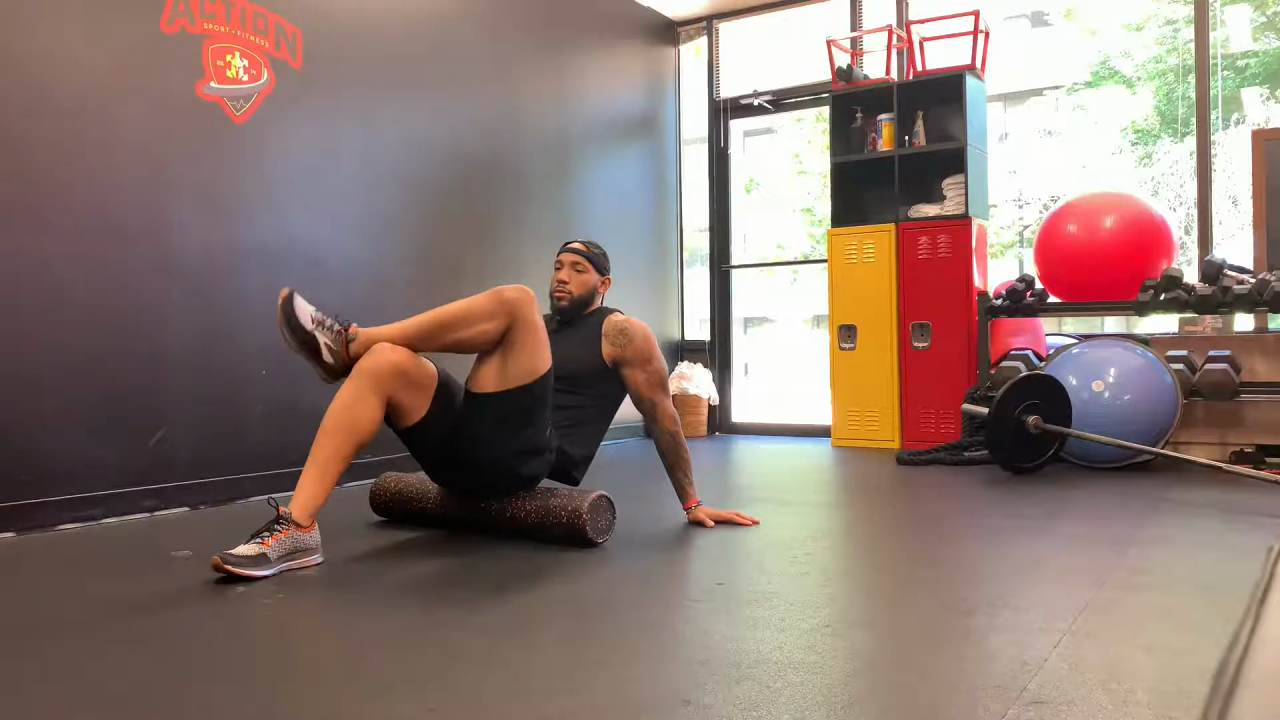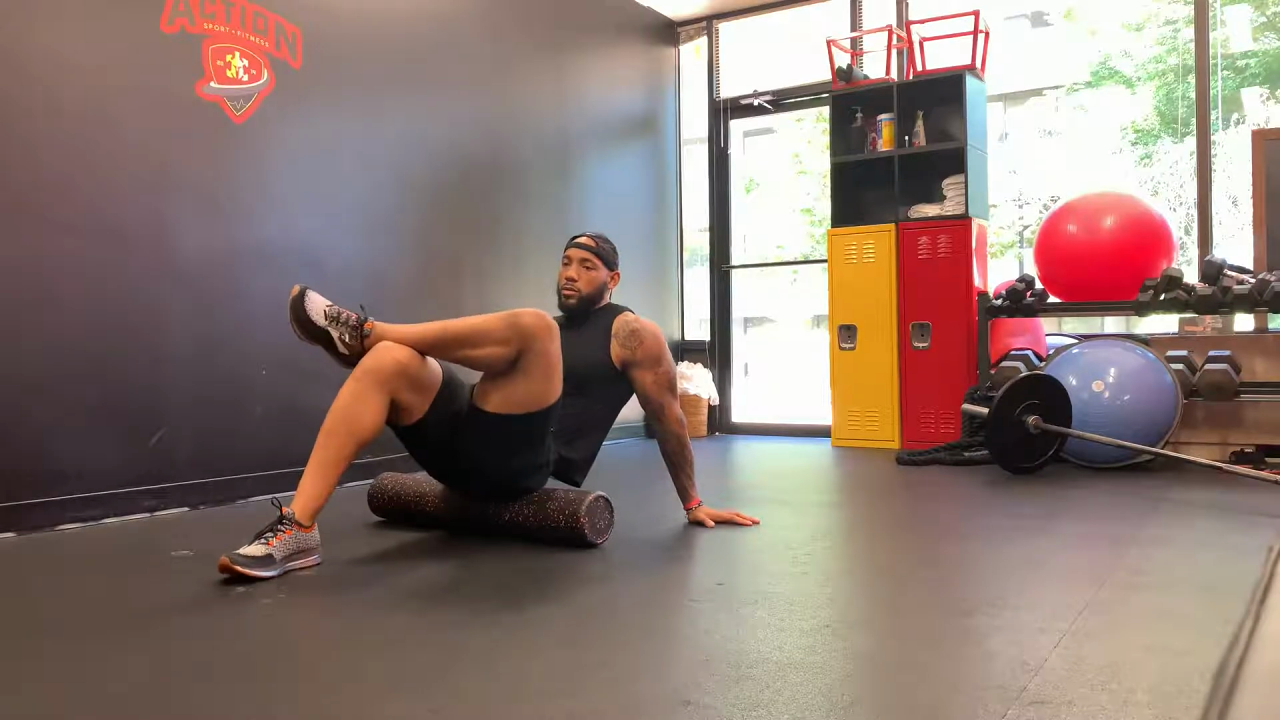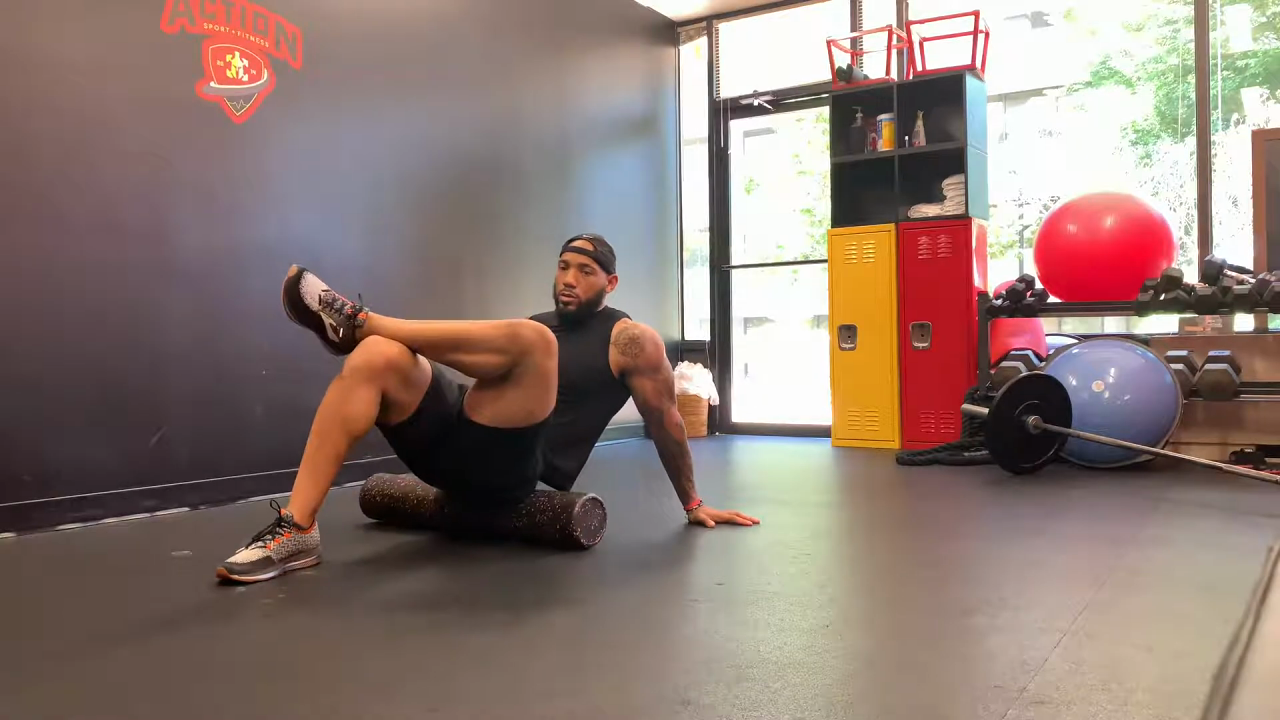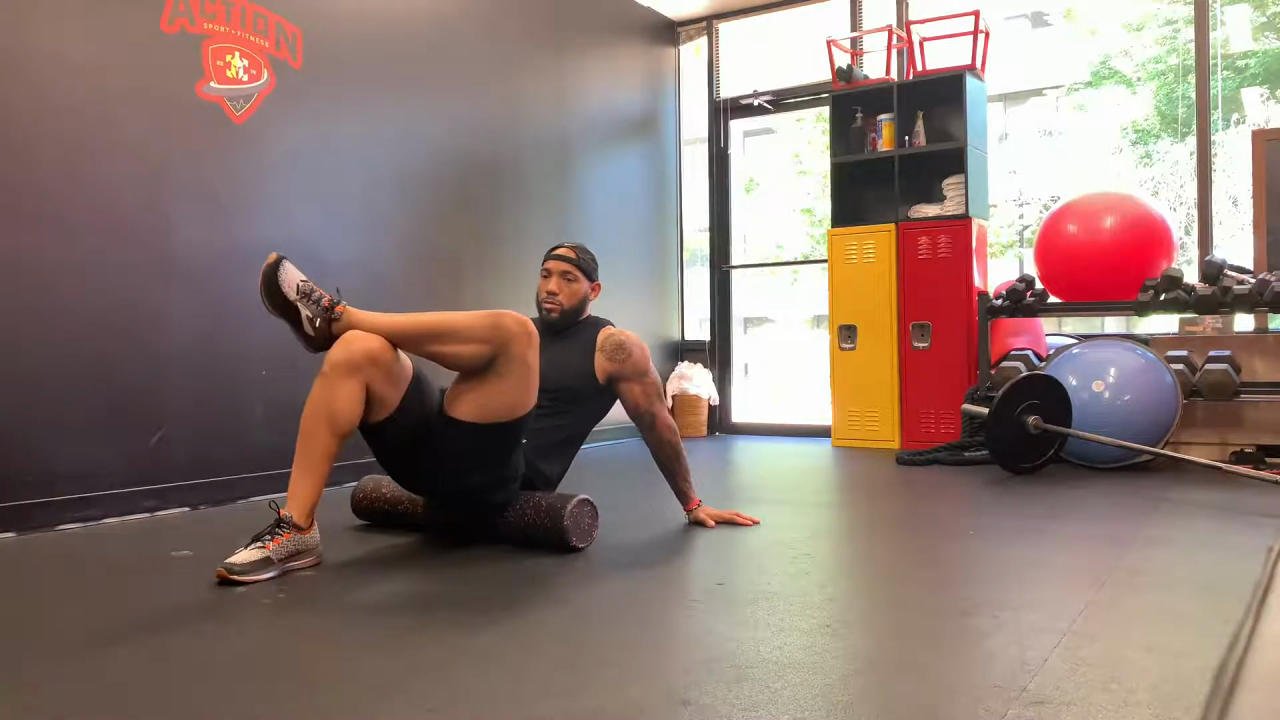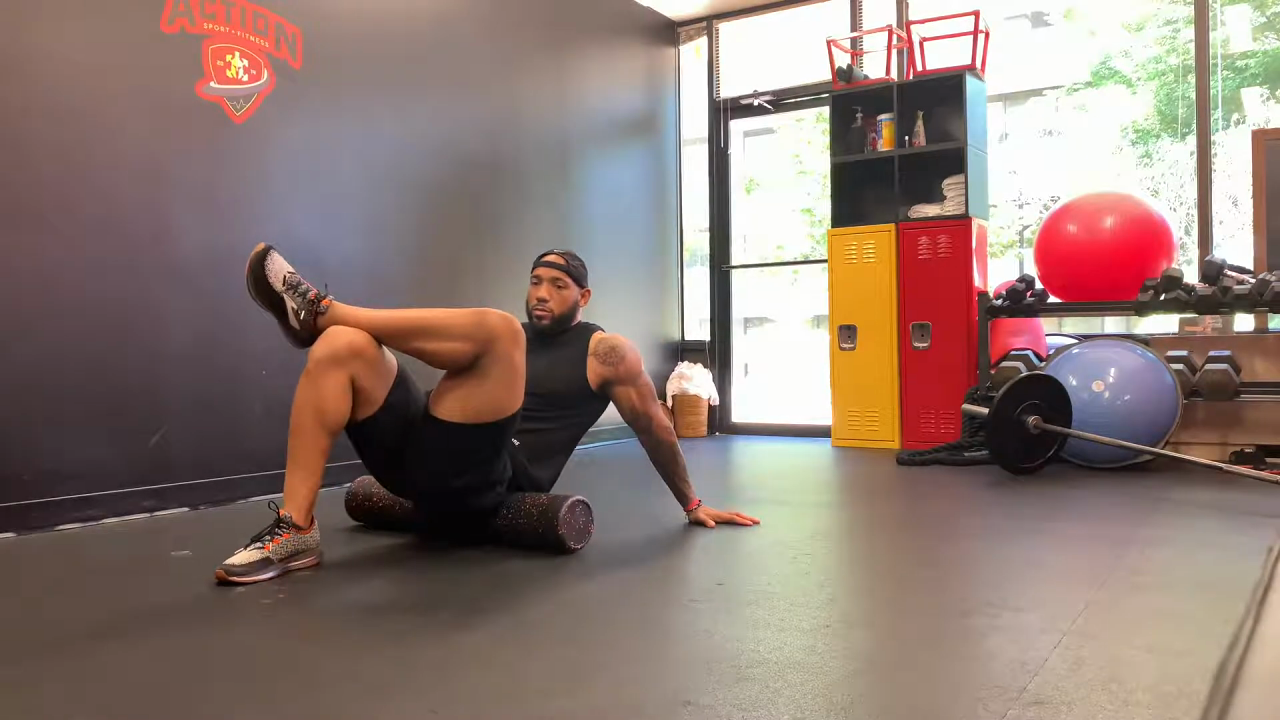
dt=0.4s
person 1, frame 1
left shoulder: (622, 334)
right shoulder: (544, 332)
left elbow: (662, 415)
left wrist: (692, 503)
left hip: (517, 456)
right hip: (471, 451)
left knee: (513, 300)
right knee: (385, 364)
left ankle: (349, 343)
right ankle: (298, 528)
person 1, frame 2
left shoulder: (632, 334)
right shoulder: (551, 332)
left elbow: (668, 417)
left wrist: (692, 503)
left hip: (518, 461)
right hip: (472, 448)
left knee: (532, 327)
right knee: (388, 363)
left ankle: (364, 332)
right ankle: (298, 528)
person 1, frame 3
left shoulder: (629, 340)
right shoulder: (536, 324)
left elbow: (665, 422)
left wrist: (692, 503)
left hip: (508, 466)
right hip: (457, 441)
left knee: (530, 341)
right knee: (376, 357)
left ankle: (359, 322)
right ankle: (296, 528)
person 1, frame 4
left shoulder: (615, 348)
right shoulder: (524, 340)
left elbow: (657, 425)
left wrist: (692, 503)
left hip: (489, 470)
right hip: (436, 448)
left knee: (511, 330)
right knee: (357, 352)
left ankle: (333, 315)
right ankle: (295, 529)
person 1, frame 5
left shoulder: (606, 352)
right shoulder: (514, 343)
left elbow: (654, 428)
left wrist: (692, 504)
left hip: (476, 474)
right hip: (422, 454)
left knee: (496, 328)
right knee: (341, 347)
left ankle: (319, 309)
right ankle: (295, 529)
